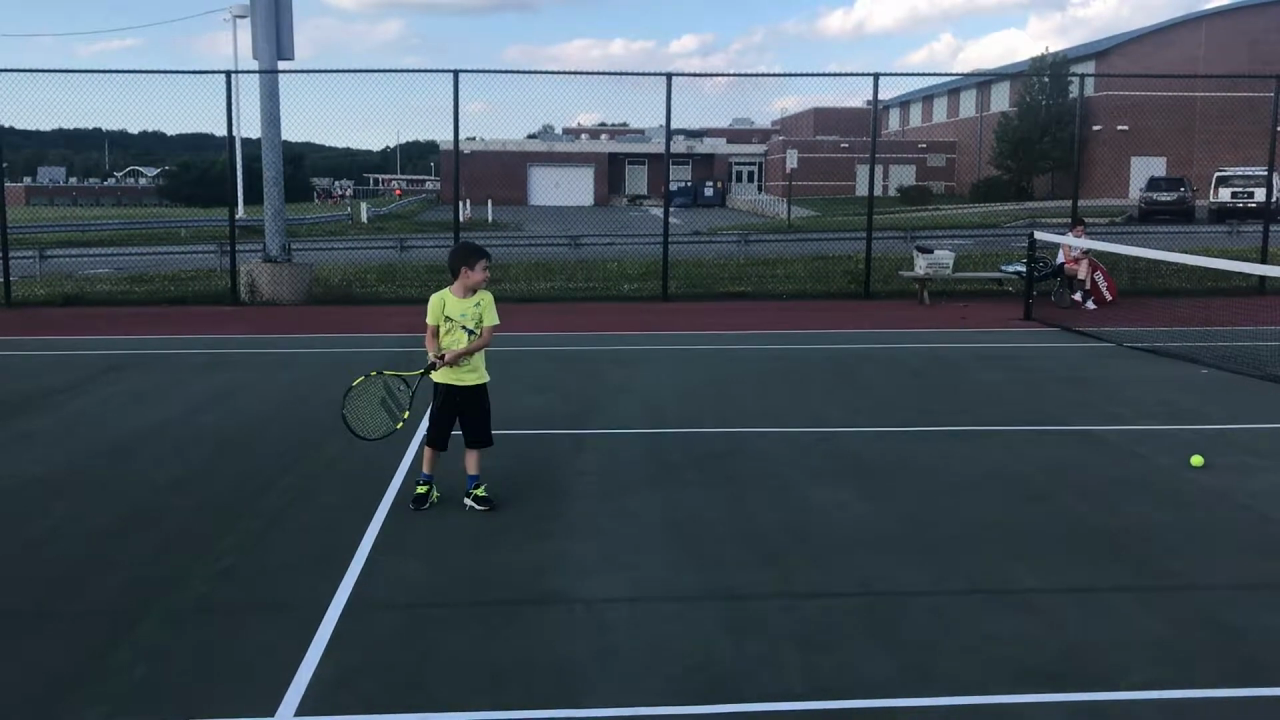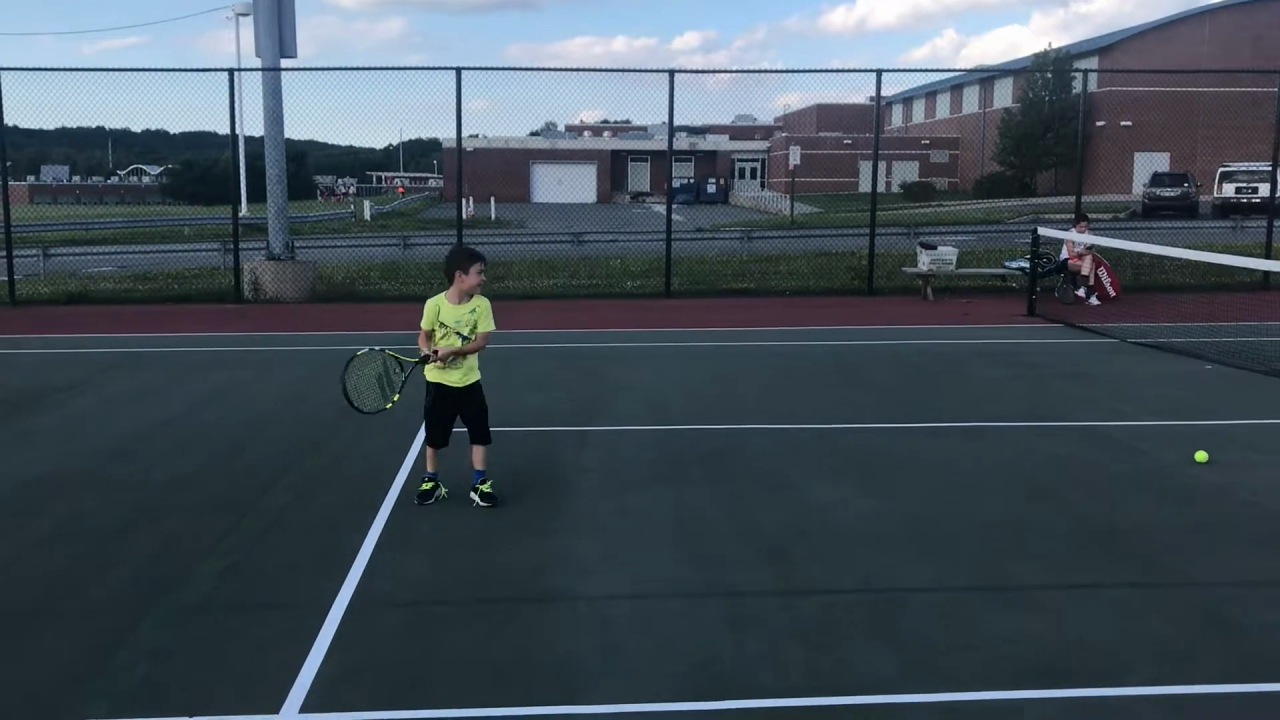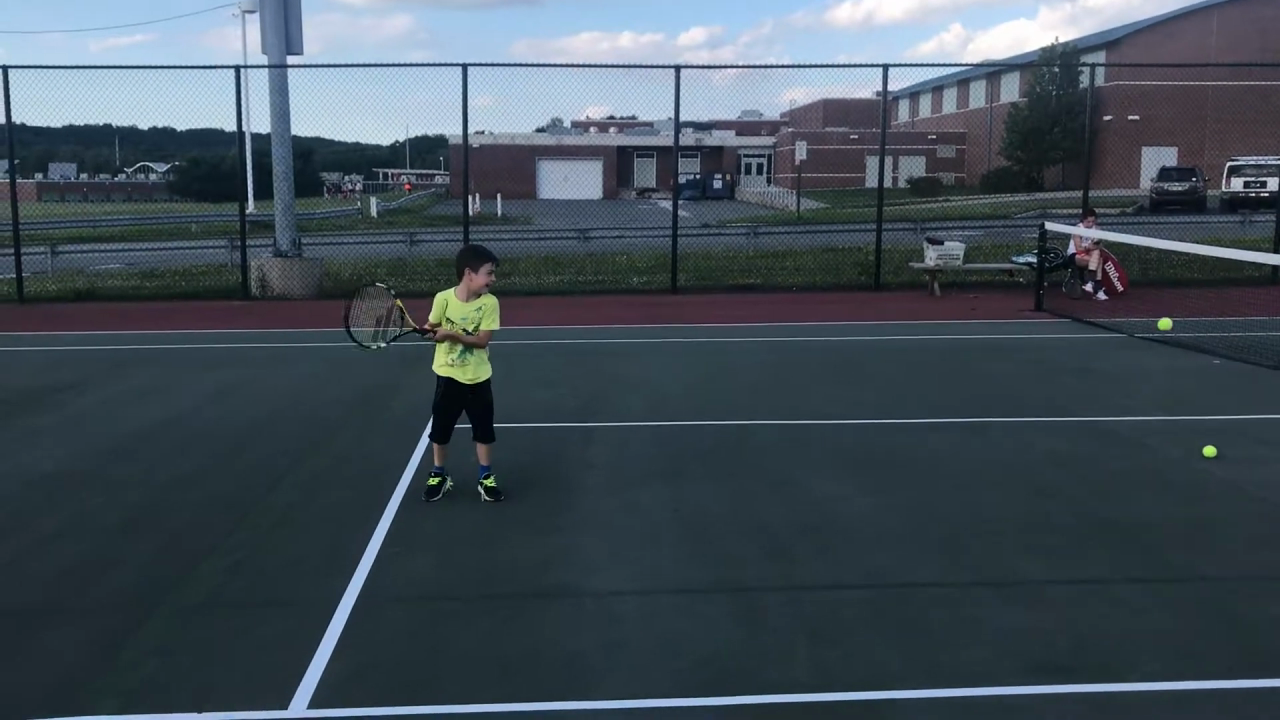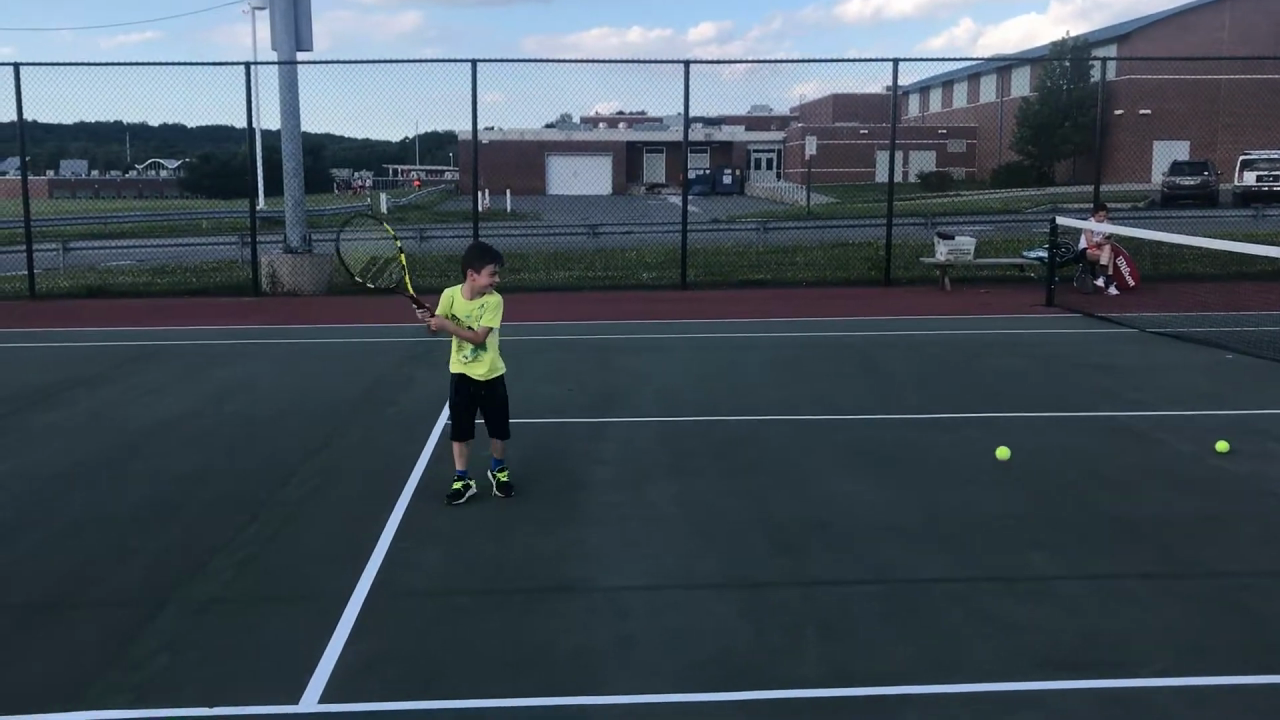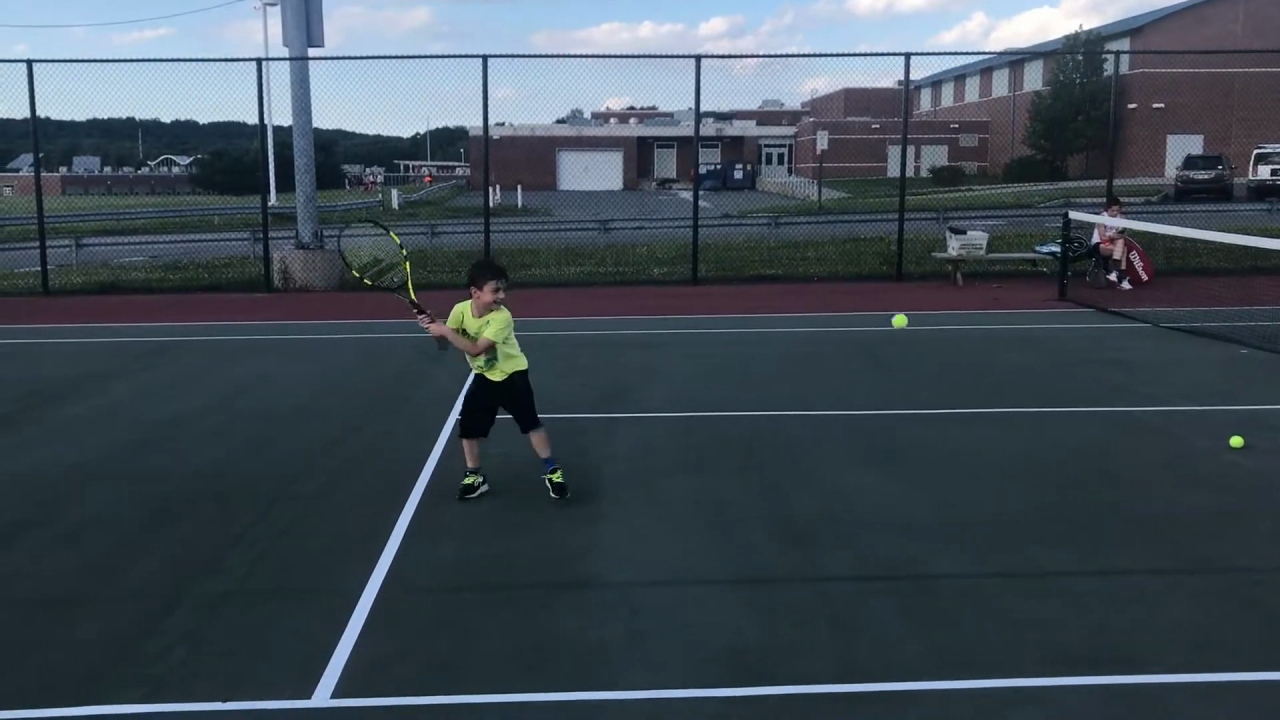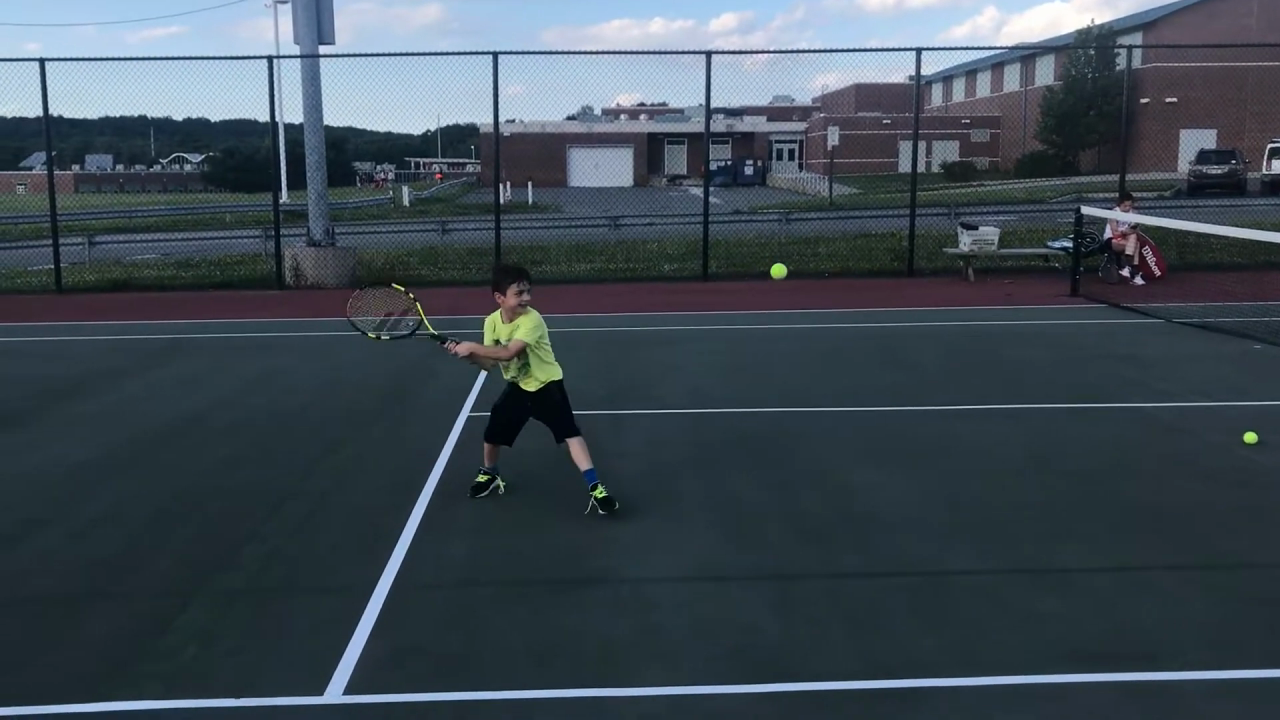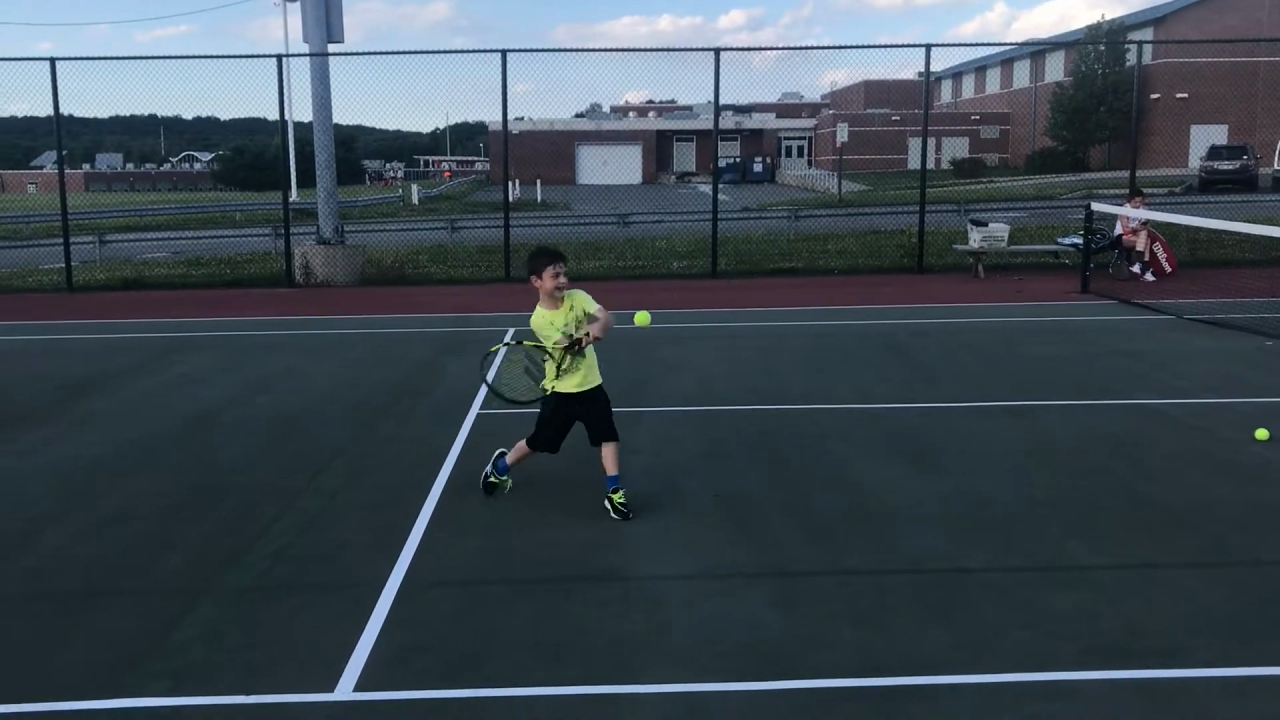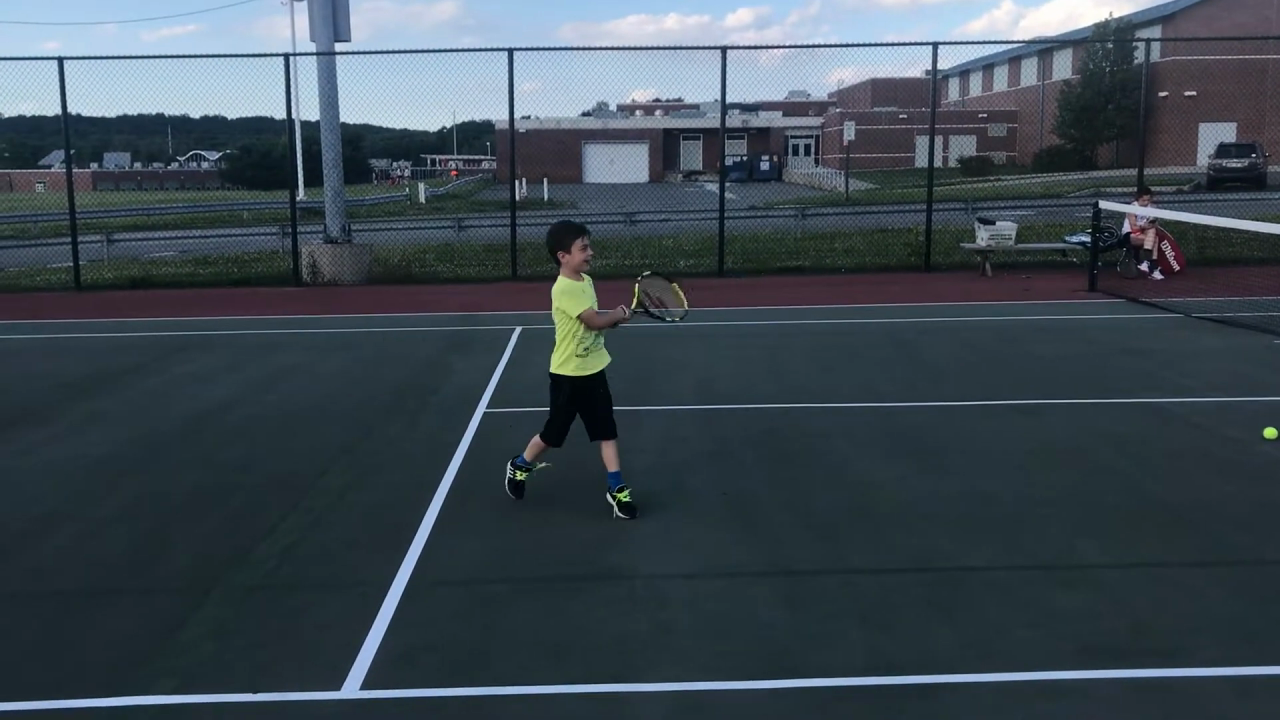
dt=0.2s
person 1, frame 1
left shoulder: (486, 299)
right shoulder: (438, 300)
left elbow: (486, 337)
right elbow: (431, 335)
left wrist: (459, 353)
right wrist: (435, 354)
left hip: (475, 380)
right hip: (445, 380)
left knee: (476, 437)
right knee: (436, 435)
left ankle: (473, 488)
right ankle: (425, 483)
person 1, frame 2
left shoulder: (481, 305)
right shoulder: (434, 304)
left elbow: (482, 342)
right elbow: (424, 336)
left wrist: (453, 351)
right wrist: (427, 351)
left hip: (468, 380)
right hip: (439, 380)
left knee: (480, 433)
right knee: (434, 434)
left ankle: (479, 484)
right ankle: (431, 480)
person 1, frame 3
left shoulder: (490, 303)
right shoulder: (443, 298)
left elbow: (483, 340)
right elbow: (432, 327)
left wrist: (454, 335)
right wrist: (431, 331)
left hip: (478, 376)
right hip: (448, 375)
left knee: (484, 431)
right knee: (440, 430)
left ankle: (486, 478)
right ankle: (438, 475)
person 1, frame 4
left shoulder: (494, 301)
right shoulder: (450, 295)
left elbow: (479, 337)
right elbow: (440, 324)
left wrist: (448, 326)
right wrist: (430, 319)
left hip: (491, 372)
right hip: (462, 372)
left knee: (499, 428)
right knee: (460, 427)
left ankle: (498, 469)
right ankle: (462, 479)
person 1, frame 5
left shoulder: (501, 317)
right shoulder: (460, 310)
left elbow: (475, 349)
right elbow: (449, 340)
left wrist: (445, 331)
right wrist: (435, 327)
left hip: (512, 373)
right hip: (483, 376)
left knee: (531, 423)
right knee: (469, 426)
left ankle: (551, 471)
right ankle: (474, 475)
person 1, frame 6
left shoulder: (532, 320)
right shoulder: (492, 323)
left elbow: (508, 353)
right elbow: (489, 362)
left wrist: (472, 347)
right wrist: (467, 352)
left hip: (547, 384)
right hip: (518, 385)
left knee: (570, 432)
right knee: (493, 432)
left ankle: (596, 487)
right ankle: (488, 473)
person 1, frame 7
left shoulder: (578, 297)
right shoulder: (539, 319)
left elbow: (605, 318)
right elbow: (567, 346)
left wrist: (596, 328)
right wrist: (582, 338)
left hip: (589, 384)
right hip: (559, 389)
left knee: (608, 435)
right knee: (539, 441)
left ankle: (614, 492)
right ankle: (501, 466)
person 1, frame 8
left shoulder: (585, 280)
right shoulder: (563, 288)
right elbow: (594, 321)
left wrist: (614, 315)
right wrist: (621, 313)
left hip: (594, 371)
right hip: (568, 374)
left knee: (606, 429)
right knee: (554, 432)
left ankle: (617, 488)
right ankle: (521, 465)
